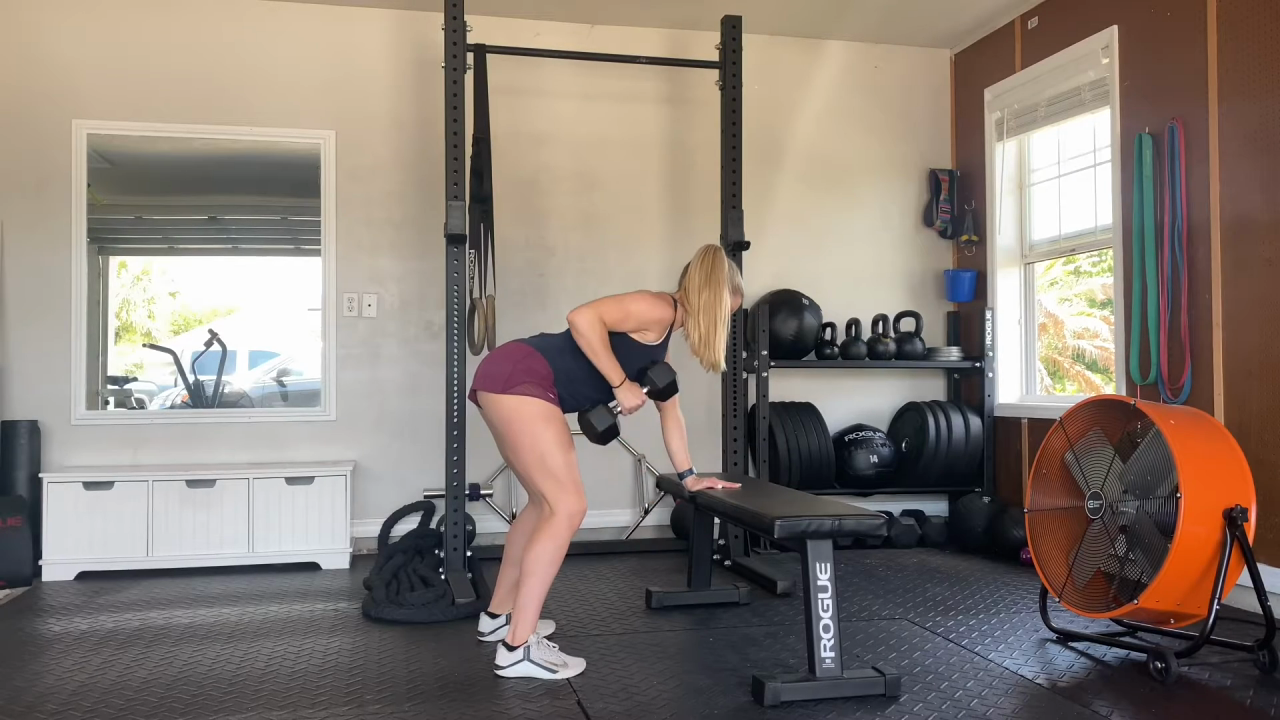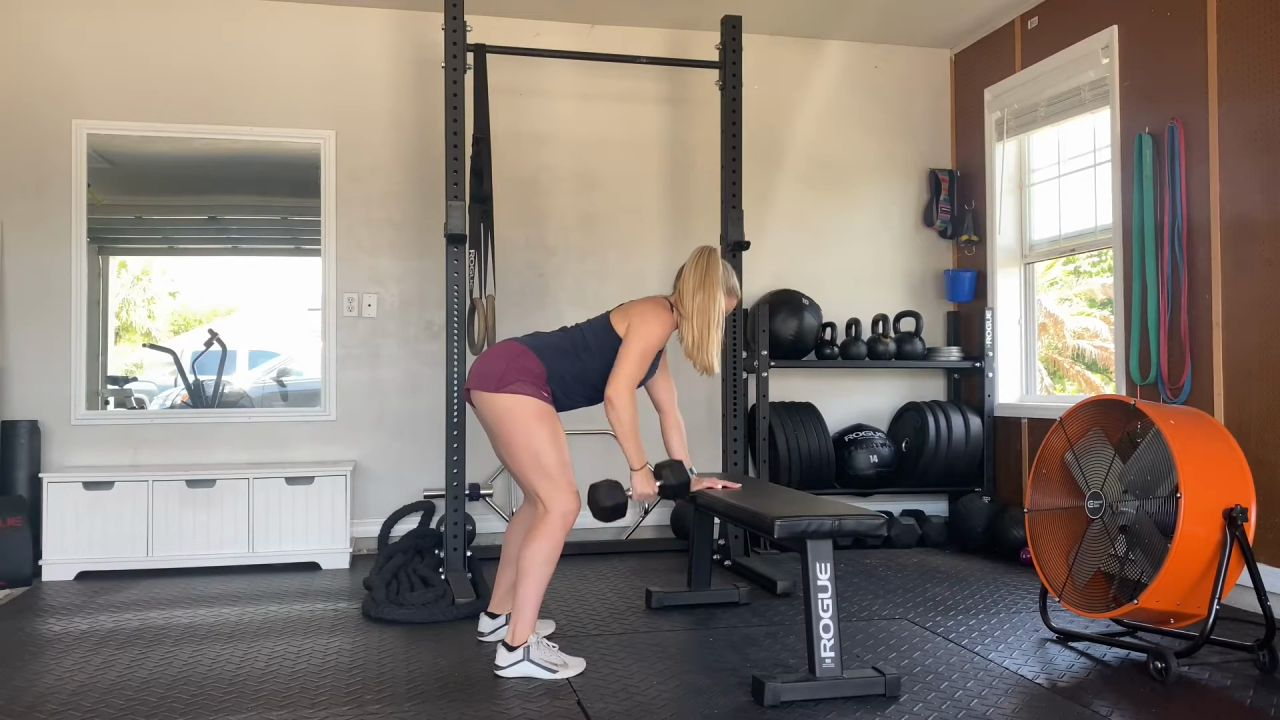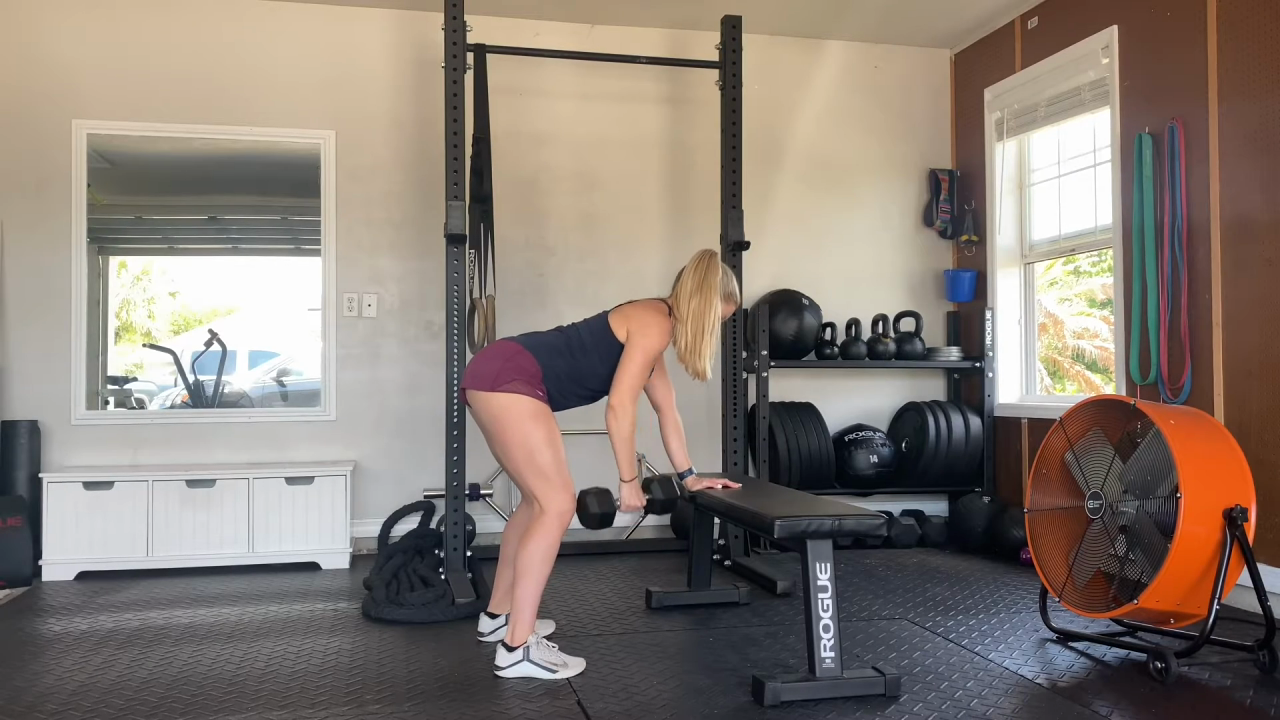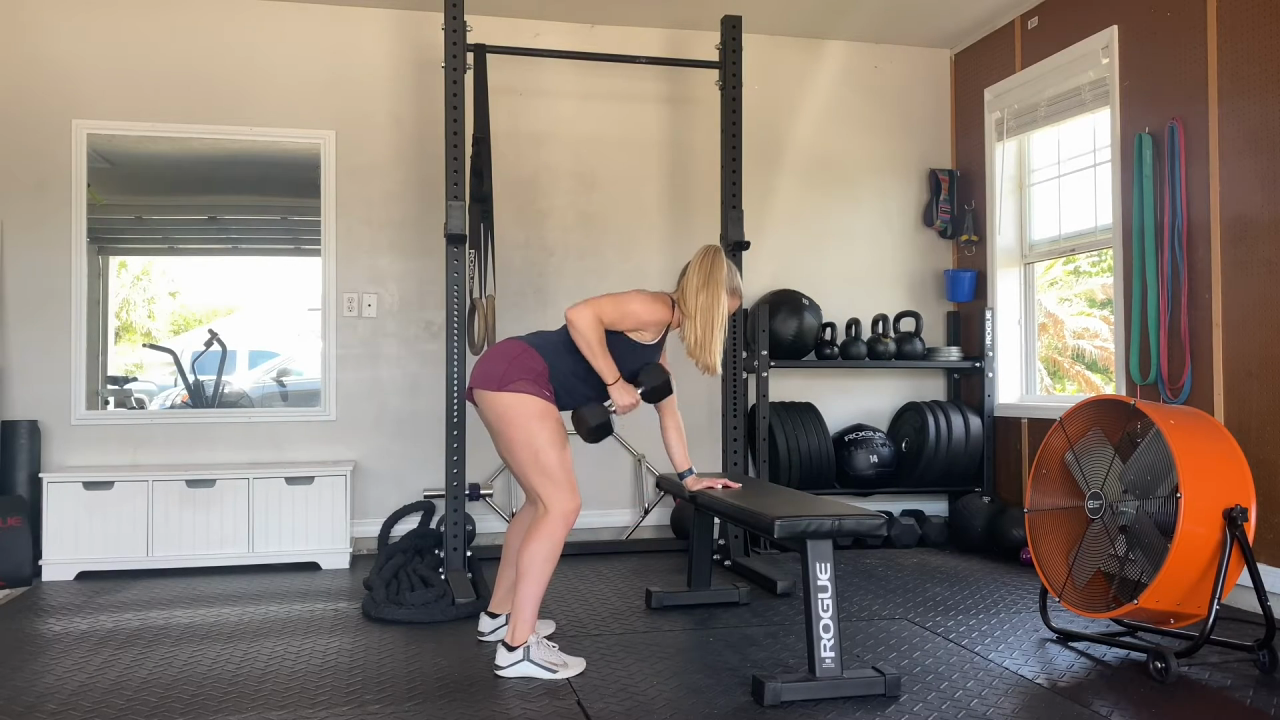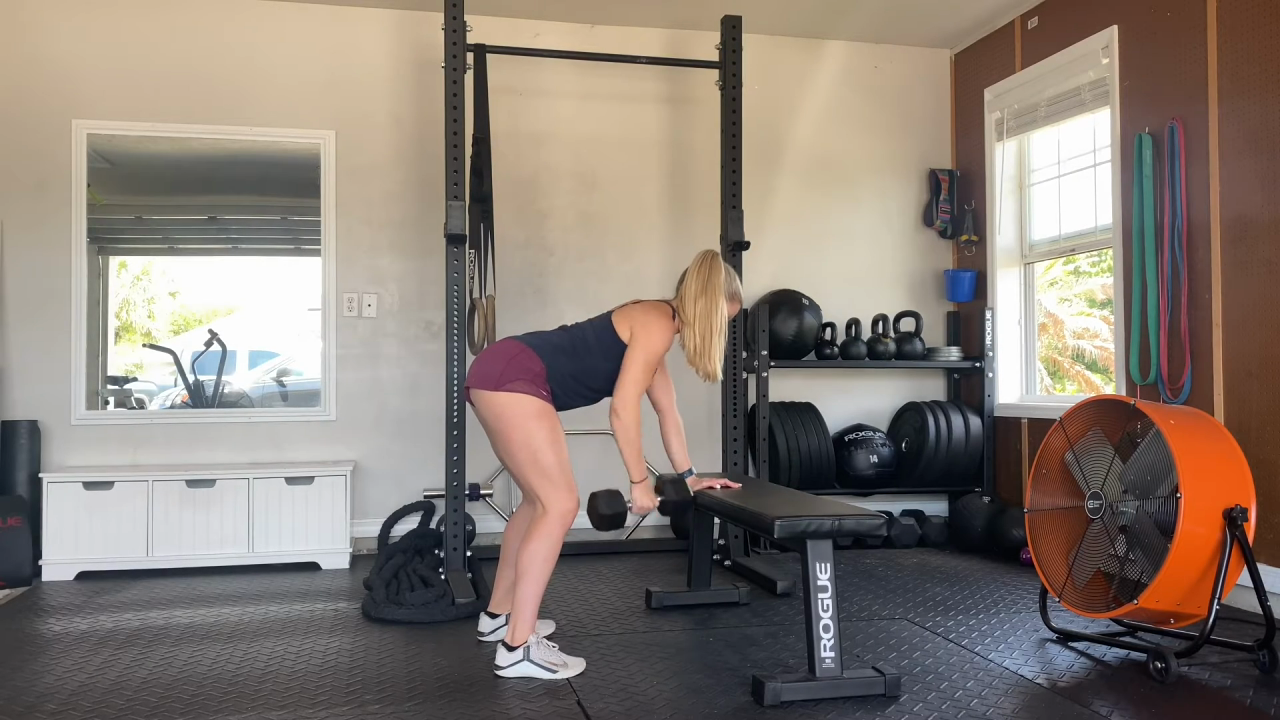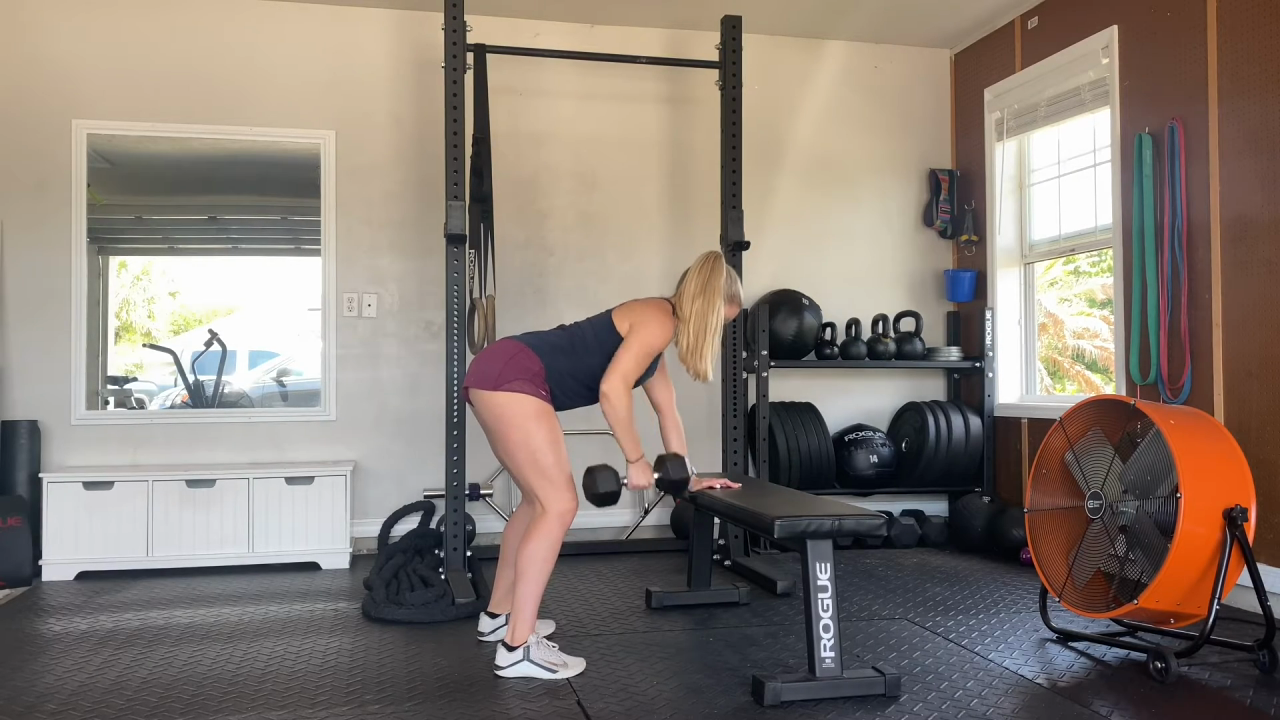
dt=0.4s
person 1, frame 1
left shoulder: (660, 331)
right shoulder: (659, 309)
left elbow: (668, 405)
right elbow: (581, 318)
left wrist: (688, 476)
right wrist: (622, 385)
left hip: (509, 380)
right hip: (519, 378)
left knee: (547, 502)
right knee: (567, 508)
left ankle: (499, 615)
right ankle: (518, 647)
person 1, frame 2
left shoulder: (656, 328)
right shoulder: (657, 317)
left elbow: (668, 408)
right elbow: (617, 394)
left wrist: (686, 477)
right wrist: (639, 468)
left hip: (506, 378)
right hip: (514, 377)
left knee: (543, 500)
right knee: (561, 506)
left ankle: (499, 614)
right ankle: (518, 647)
person 1, frame 3
left shoulder: (652, 327)
right shoulder: (655, 322)
left elbow: (666, 408)
right elbow: (620, 405)
left wrist: (688, 476)
right wrist: (629, 481)
left hip: (500, 377)
right hip: (508, 377)
left knee: (539, 501)
right knee: (558, 506)
left ankle: (499, 614)
right ankle: (518, 647)
person 1, frame 4
left shoulder: (657, 332)
right shoulder: (656, 309)
left elbow: (666, 404)
right elbow: (579, 315)
left wrist: (688, 476)
right wrist: (616, 384)
left hip: (508, 378)
right hip: (516, 375)
left knee: (544, 501)
right knee: (562, 506)
left ankle: (499, 615)
right ankle: (518, 647)
person 1, frame 5
left shoulder: (654, 328)
right shoulder: (658, 322)
left elbow: (667, 407)
right elbow: (623, 405)
left wrist: (687, 476)
right wrist: (640, 480)
left hip: (503, 375)
right hip: (513, 376)
left knee: (541, 500)
right knee: (560, 505)
left ankle: (499, 614)
right ankle: (517, 647)
person 1, frame 6
left shoulder: (653, 325)
right shoulder: (659, 320)
left elbow: (666, 407)
right elbow: (612, 390)
left wrist: (687, 477)
right wrist: (636, 462)
left hip: (501, 375)
right hip: (511, 377)
left knee: (540, 500)
right knee: (559, 505)
left ankle: (499, 615)
right ankle: (517, 647)
